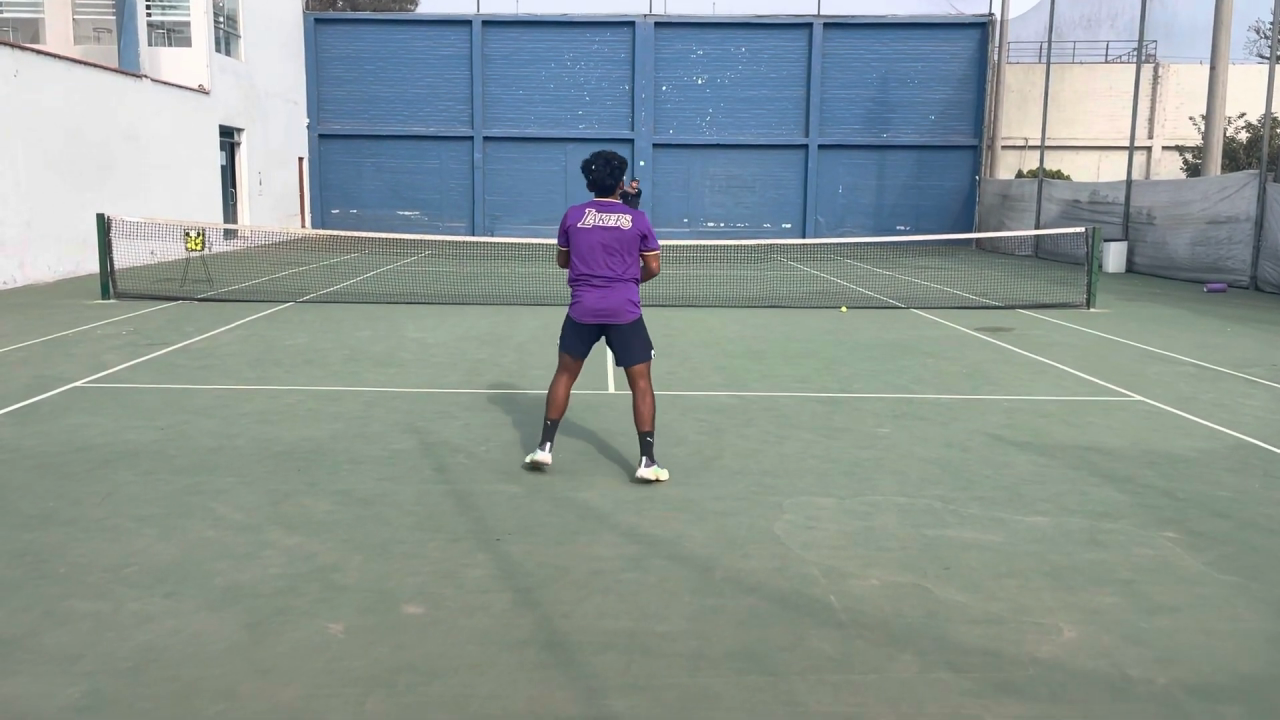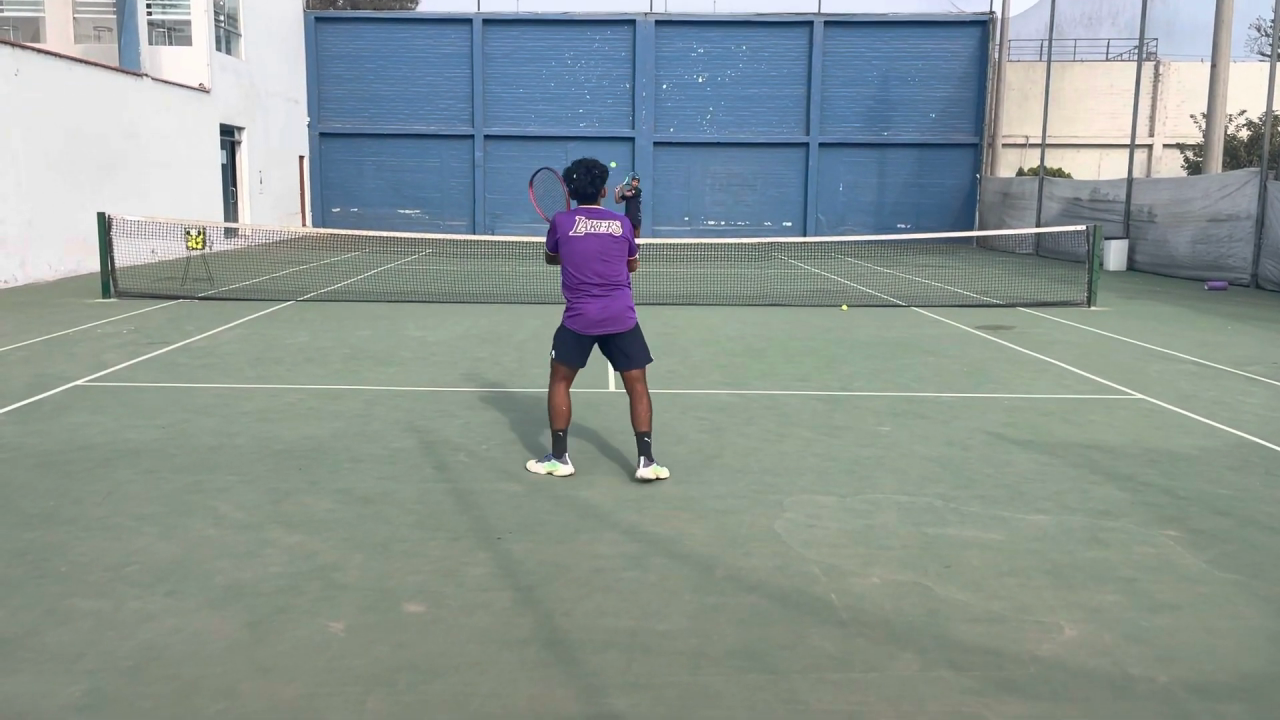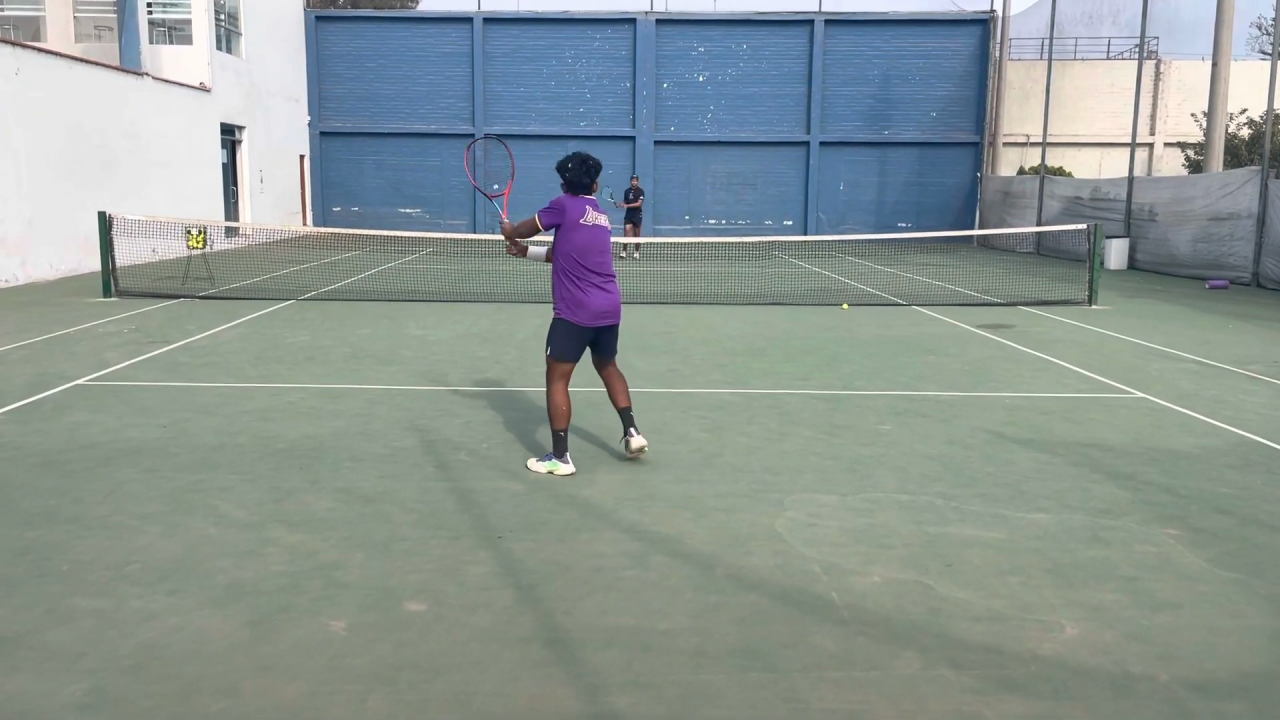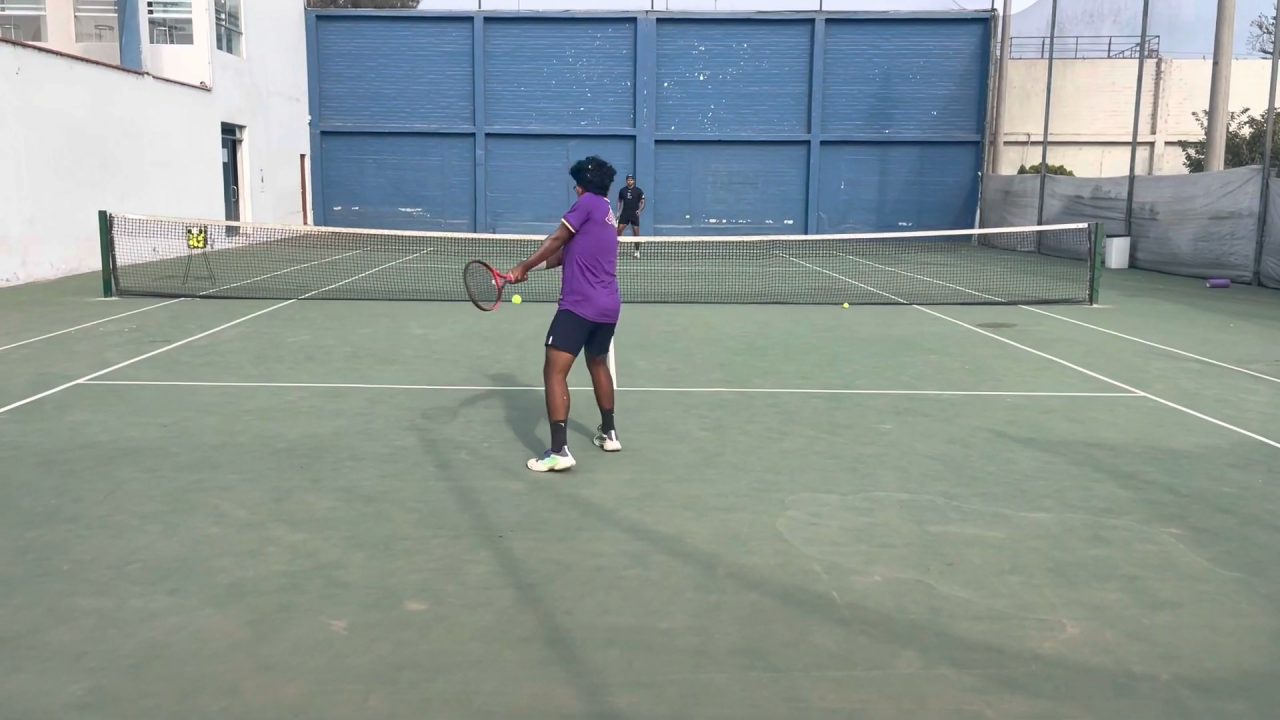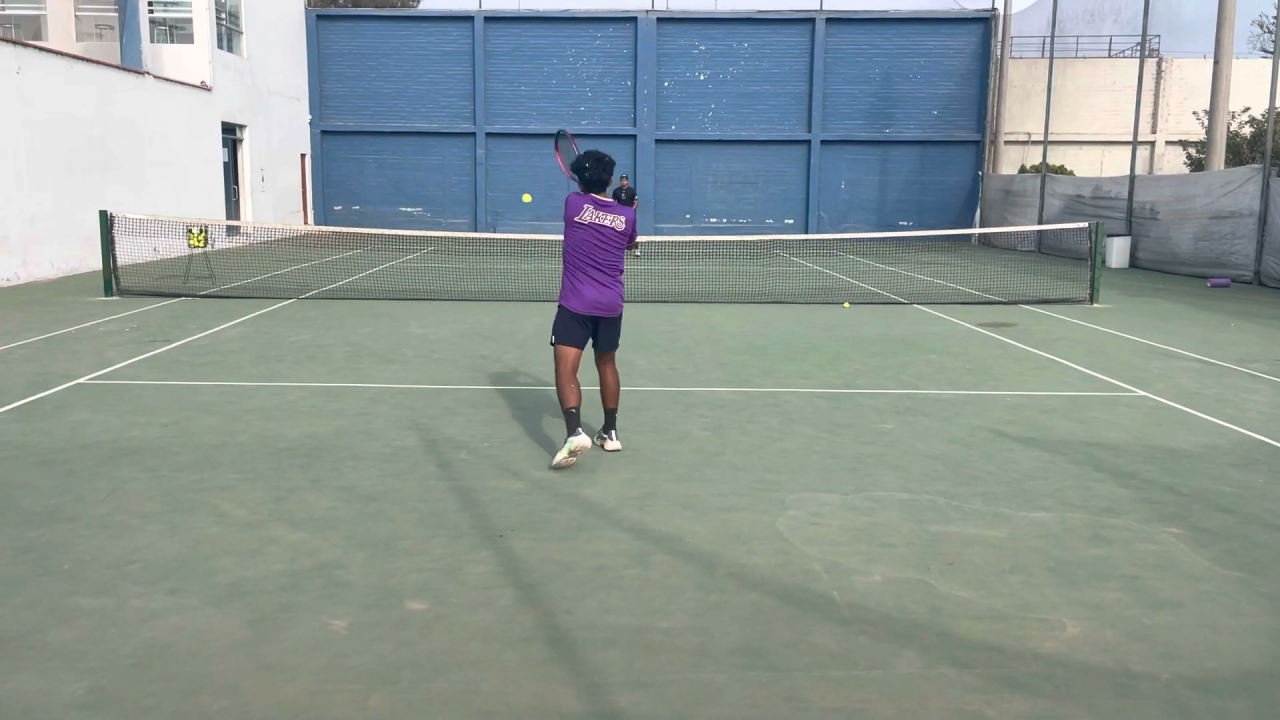
dt=0.3s
person 1, frame 1
left shoulder: (572, 216)
right shoulder: (637, 219)
left elbow: (562, 261)
right elbow: (653, 268)
left hip: (582, 310)
right hip: (625, 310)
left knee: (565, 375)
right knee: (641, 382)
left ankle: (544, 446)
right ankle: (647, 461)
person 1, frame 2
left shoulder: (561, 221)
right shoulder: (621, 224)
left elbow: (550, 258)
left hip: (579, 320)
right hip: (622, 317)
left knee: (559, 381)
right knee: (637, 386)
left ankle: (559, 458)
right ankle: (646, 461)
person 1, frame 3
left shoulder: (565, 206)
right shoulder: (601, 217)
left elbow: (525, 228)
left wrist: (509, 230)
right wrist: (527, 250)
left hip: (575, 312)
right hip: (610, 308)
left knee: (556, 380)
right knee: (608, 368)
left ankle: (560, 457)
right ankle: (632, 432)
person 1, frame 4
left shoulder: (587, 204)
right shoulder: (609, 216)
left elbow: (557, 242)
left wrist: (524, 268)
right wrist: (537, 264)
left hip: (579, 306)
right hip: (608, 307)
left knee: (555, 374)
right knee: (598, 365)
left ankle: (559, 450)
right ankle: (609, 433)
person 1, frame 5
left shoulder: (573, 202)
right shoulder: (626, 216)
left hip: (576, 303)
right hip: (611, 304)
left knee: (566, 370)
right knee: (606, 364)
left ankle: (574, 433)
right ankle: (610, 433)
